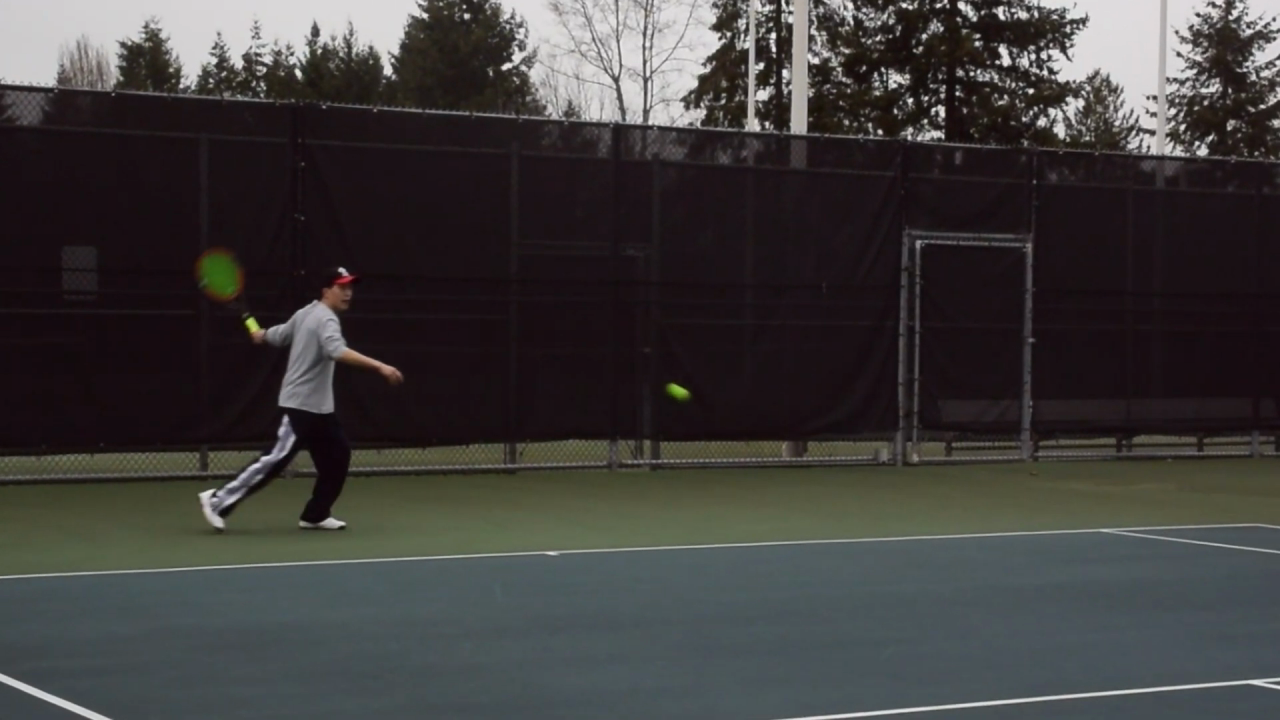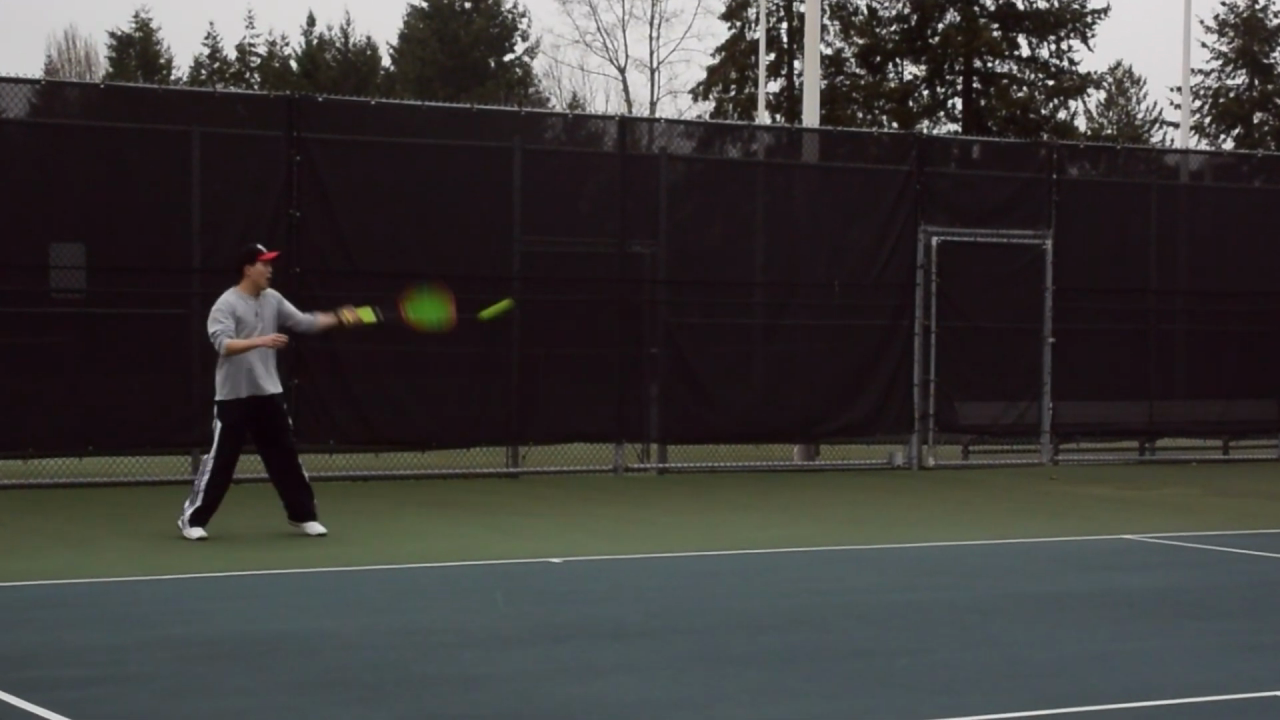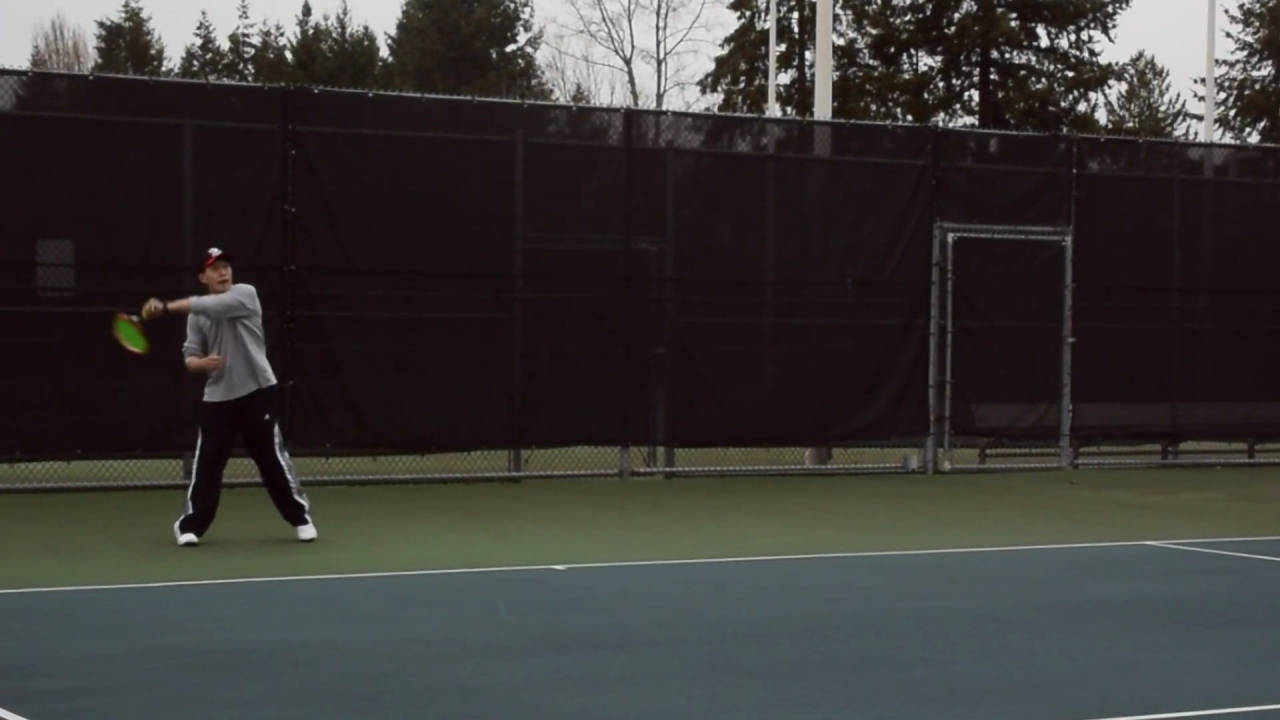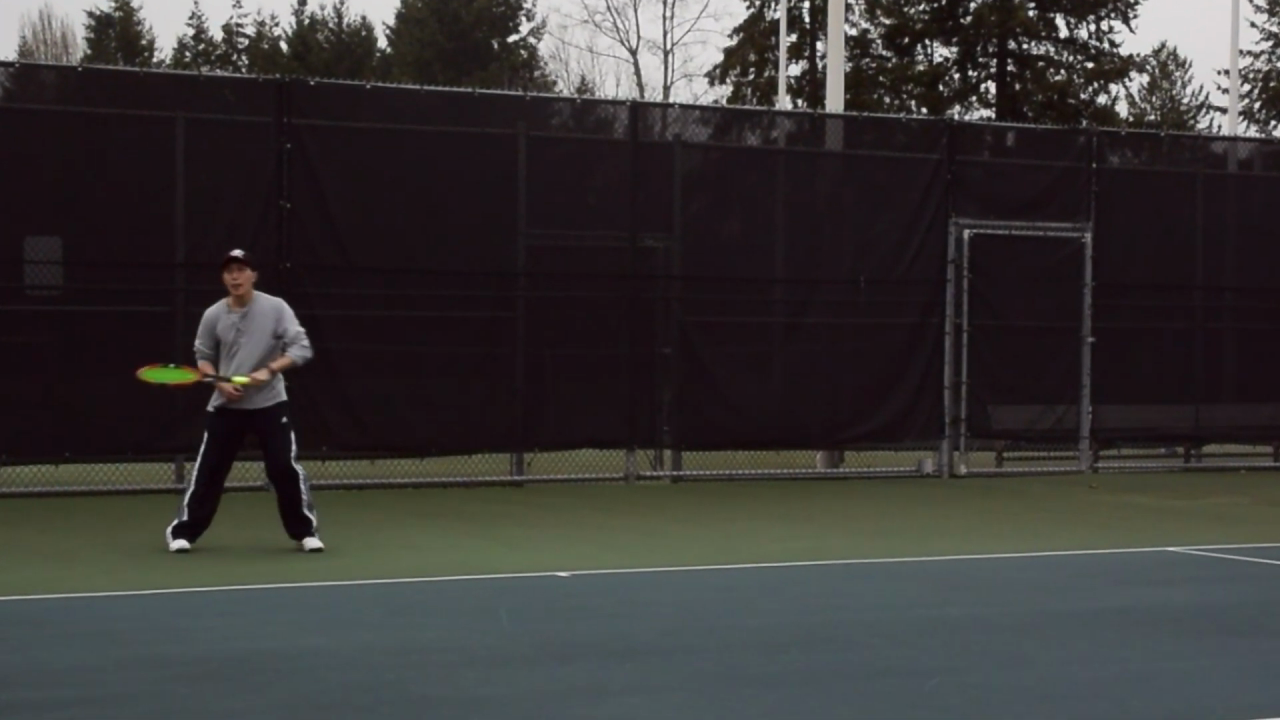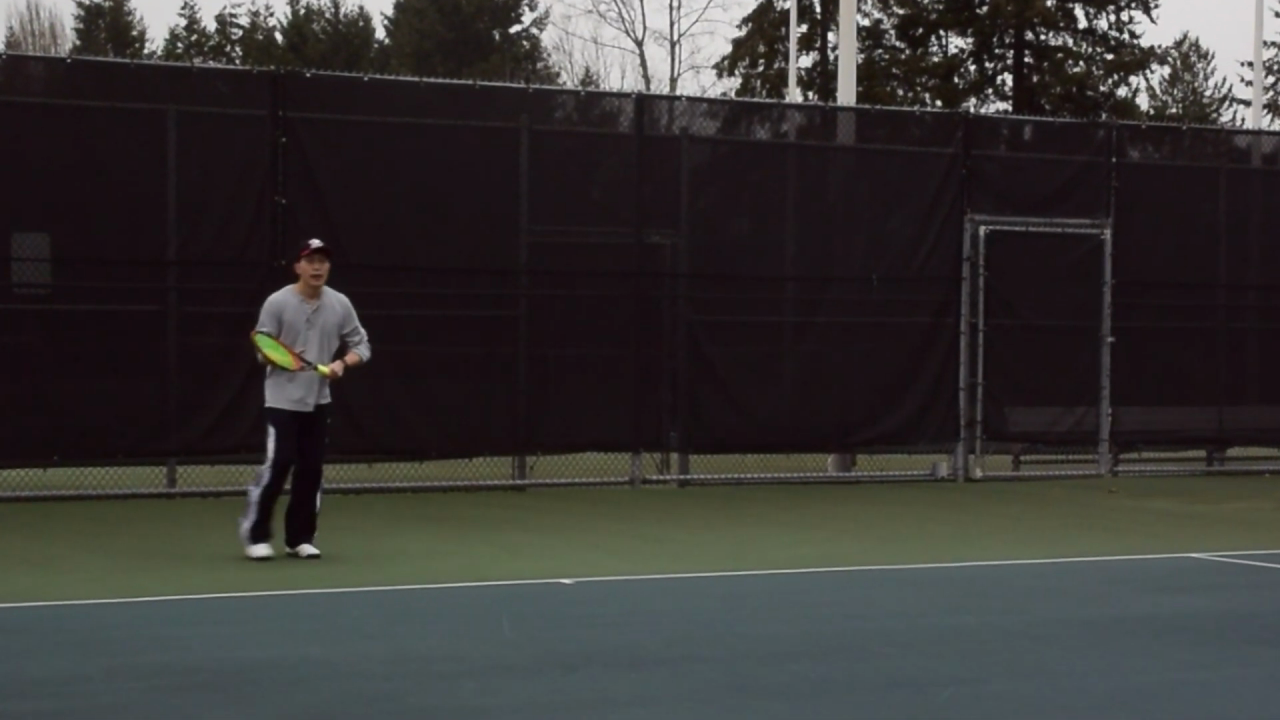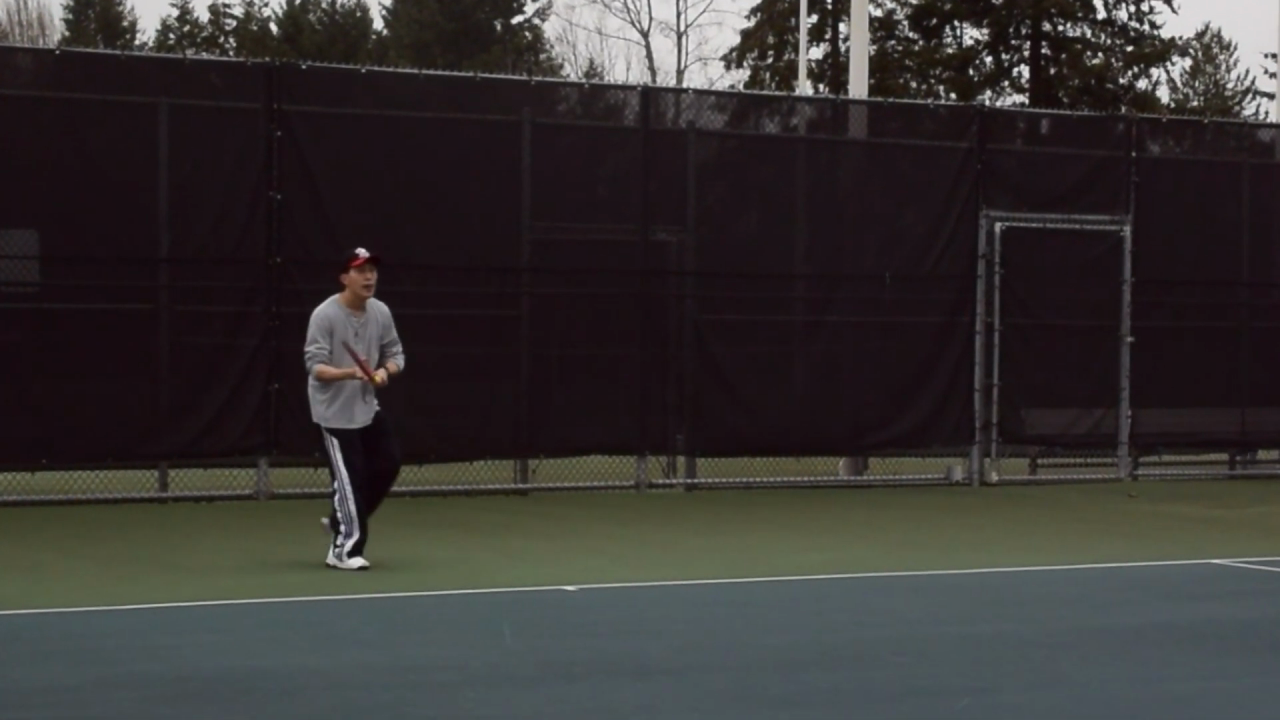
dt=0.7s
person 1, frame 1
left shoulder: (307, 313)
right shoulder: (325, 319)
left elbow: (277, 336)
right elbow: (337, 351)
left wrist: (261, 335)
right wrist: (380, 366)
left hip: (318, 406)
right hip: (299, 405)
left knee: (338, 457)
right knee: (276, 459)
left ankle: (316, 515)
right ankle: (218, 501)
person 1, frame 2
left shoulder: (273, 300)
right shoulder: (226, 304)
left elbow: (303, 322)
right elbow: (223, 344)
left wrist: (336, 318)
right wrist: (260, 341)
left hip: (269, 393)
right hip: (233, 395)
left knee: (285, 454)
right knee: (221, 458)
left ankle: (303, 515)
right ankle: (193, 519)
person 1, frame 3
left shoulder: (245, 294)
right shoulder: (196, 315)
left elbow: (207, 304)
right elbow: (190, 358)
left wrist: (165, 307)
right wrist: (203, 363)
left hip: (255, 392)
right hip: (217, 397)
left knee: (272, 457)
right knee: (207, 462)
left ankle: (300, 517)
right ankle: (190, 525)
person 1, frame 4
left shoulder: (276, 308)
right shoulder: (213, 315)
left elbow: (301, 347)
right elbow: (203, 357)
left wrist: (269, 370)
right wrist: (219, 383)
left hip: (270, 403)
right hip: (227, 405)
left knee: (284, 466)
right knee: (208, 469)
left ankle: (303, 531)
right ankle: (183, 531)
person 1, frame 5
left shoulder: (340, 304)
right shoulder: (277, 302)
left elbow: (361, 345)
right elbow: (263, 350)
left wrist: (342, 363)
left hip: (318, 399)
right hip: (283, 399)
left knee: (310, 470)
right knee: (277, 464)
left ankle: (299, 538)
right ankle: (255, 534)
person 1, frame 6
left shoulder: (381, 312)
right shoulder: (324, 315)
left elbow: (395, 354)
right elbow: (315, 366)
left wrist: (385, 370)
right wrist: (349, 373)
left hip: (368, 407)
right hip: (334, 412)
left knee: (388, 466)
right knee: (349, 478)
left ankle: (340, 522)
right ankle: (344, 549)
